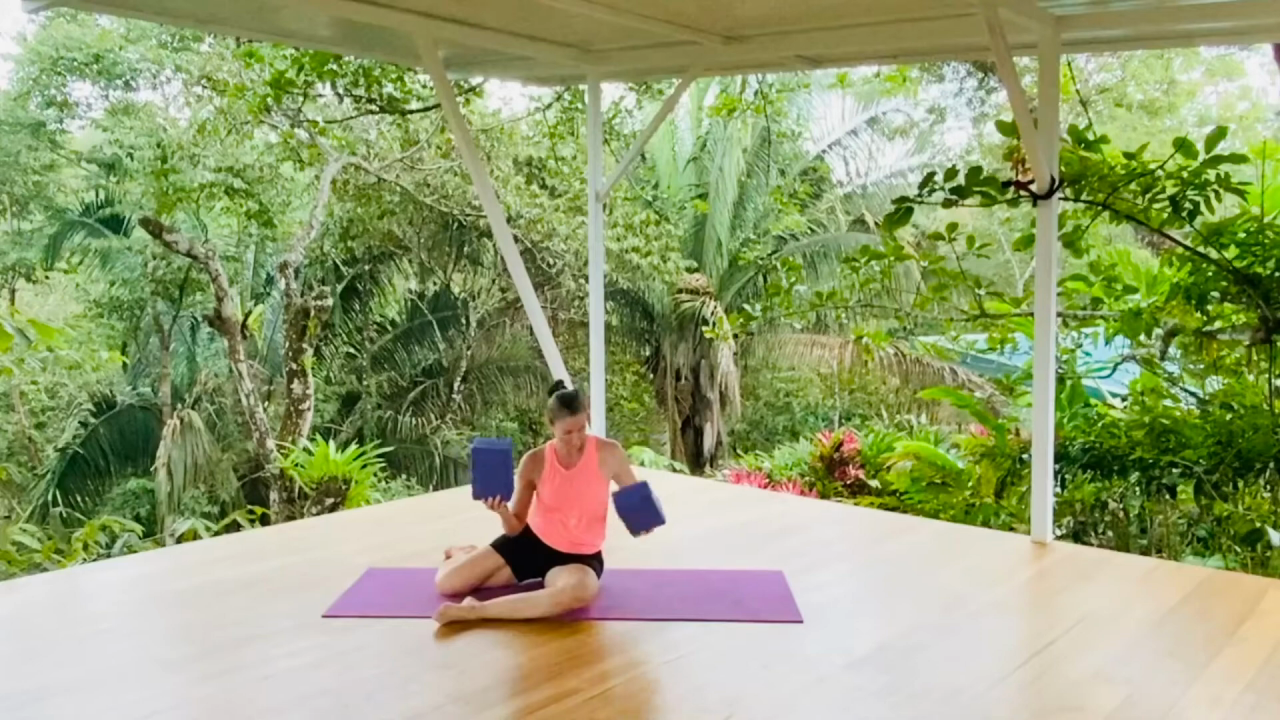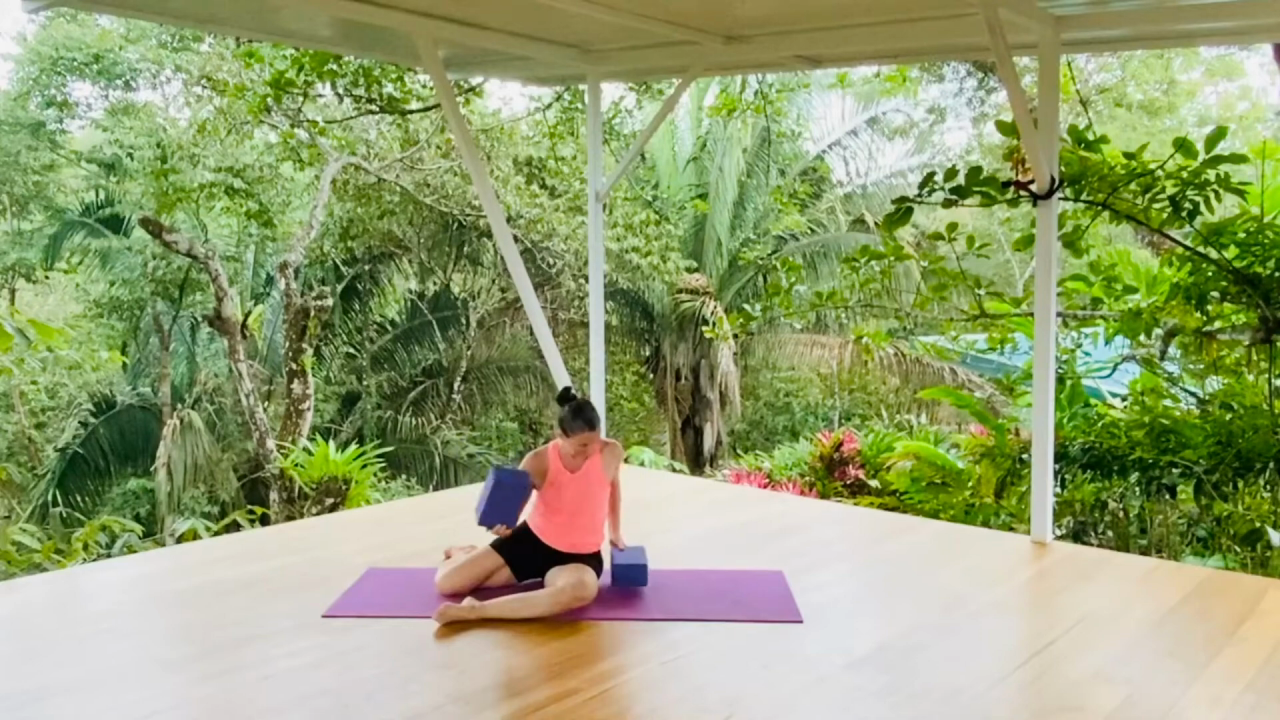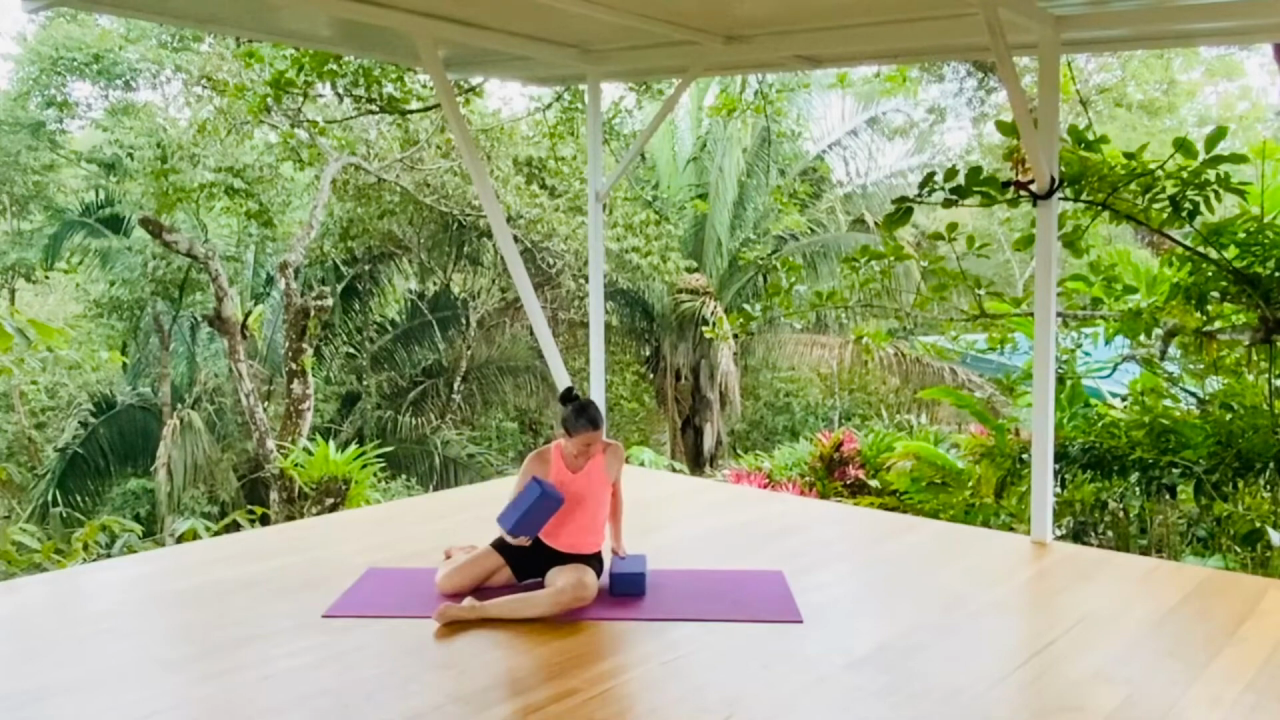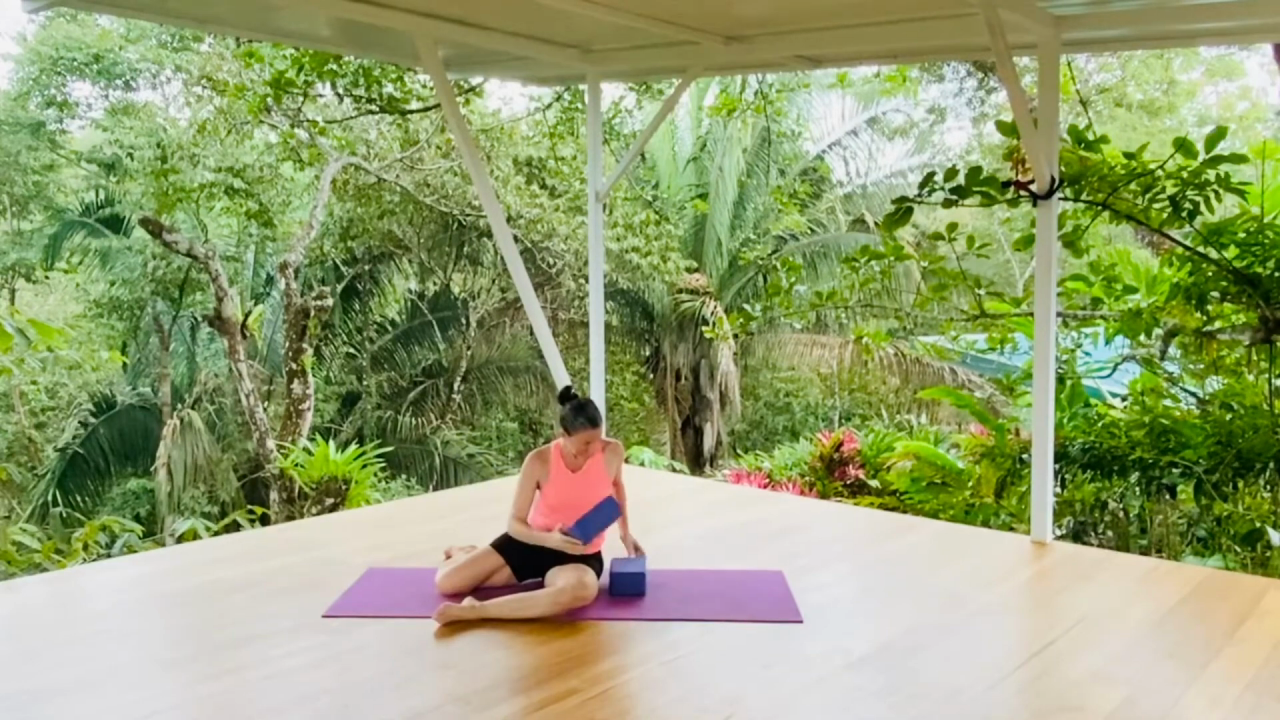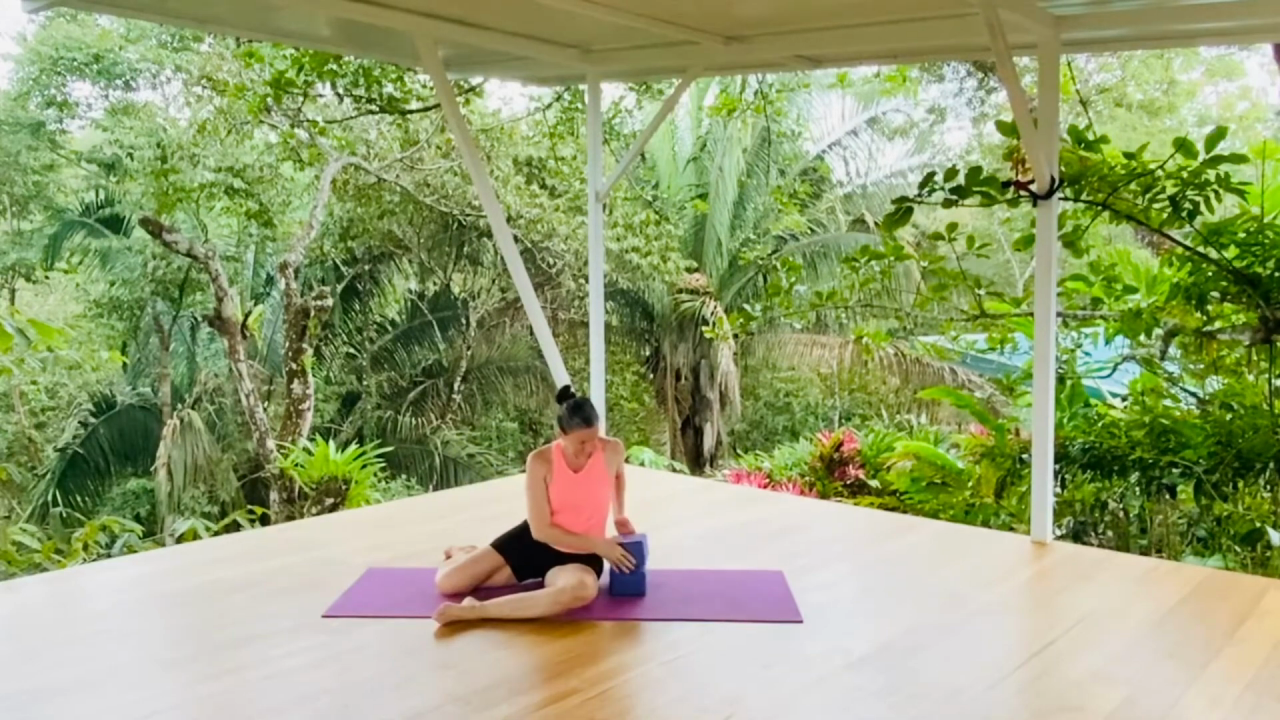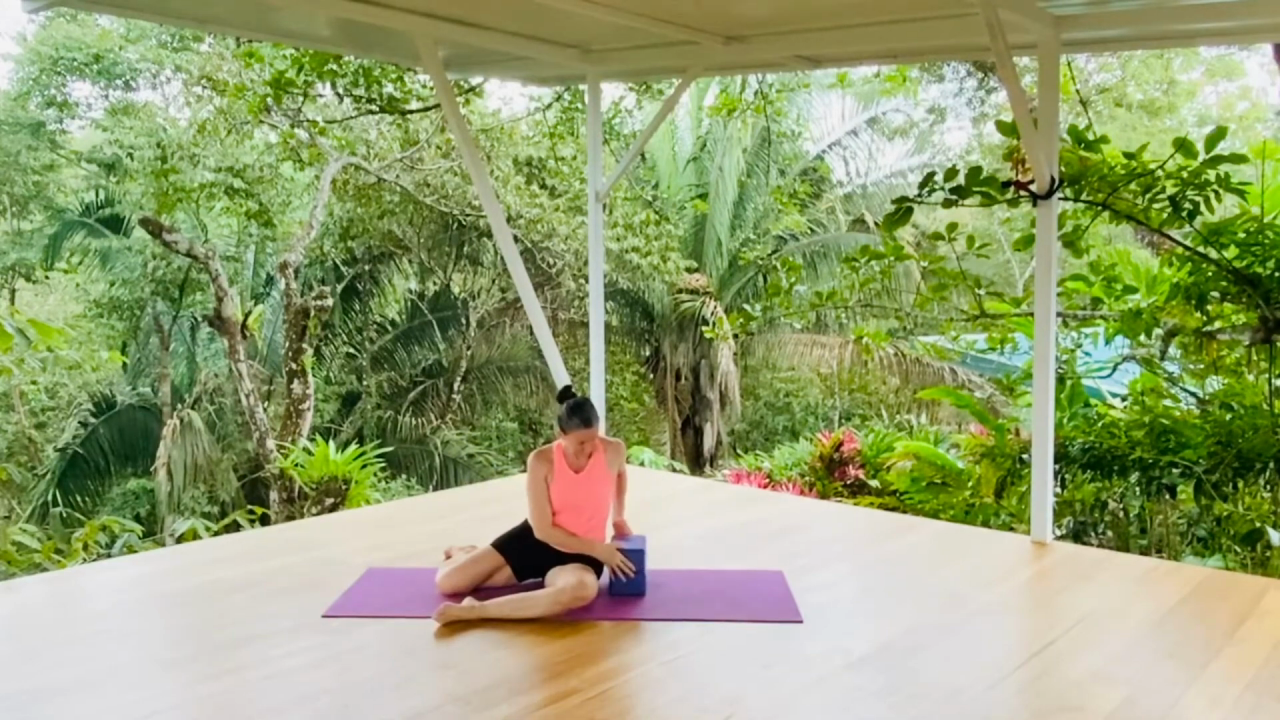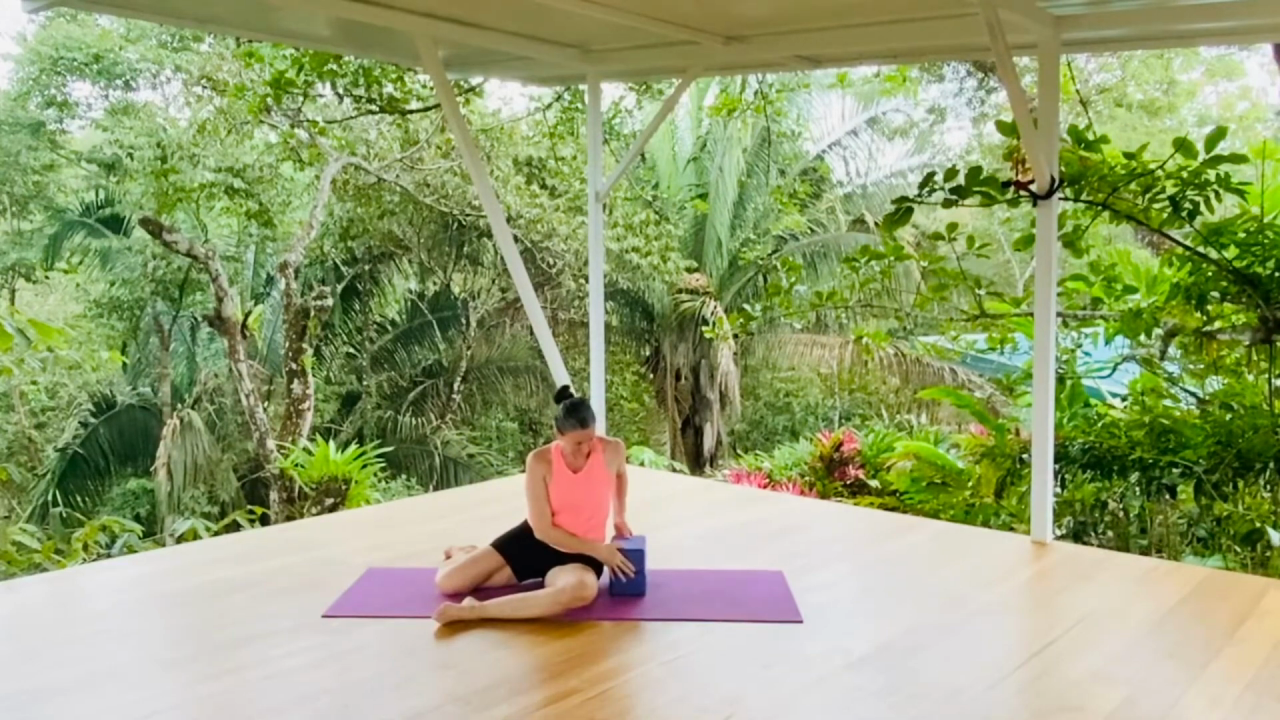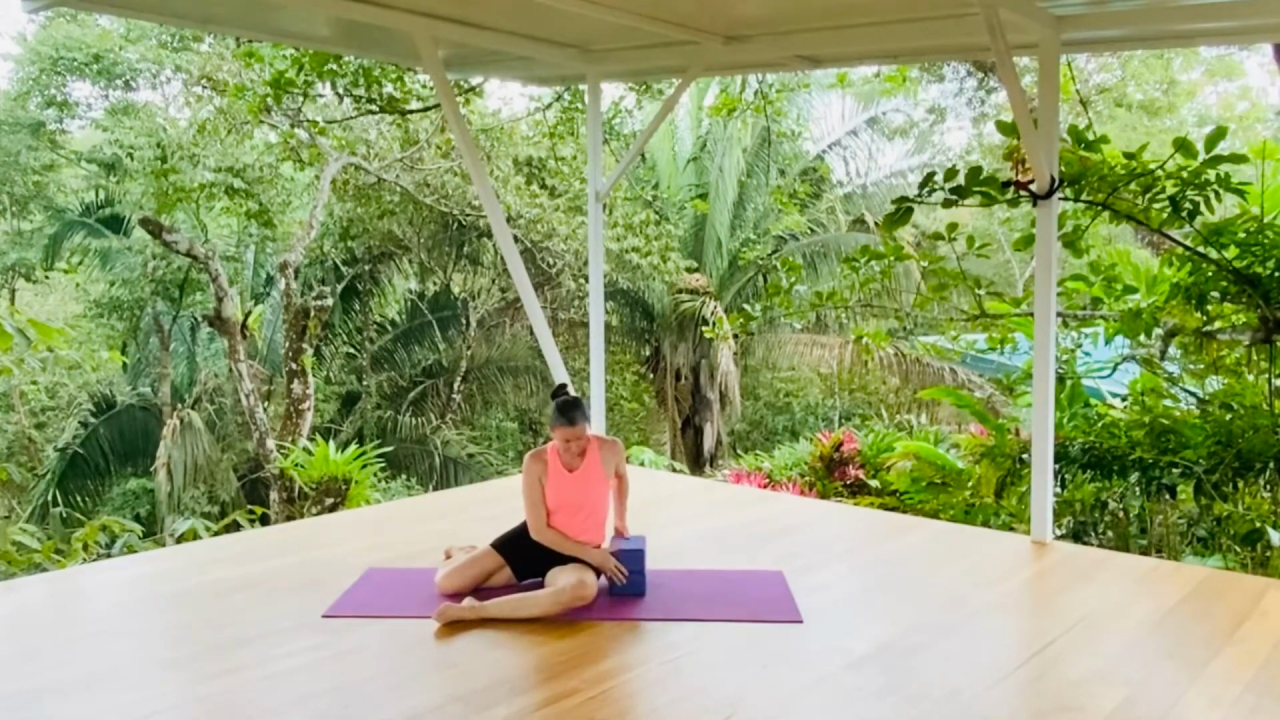
dt=0.4s
person 1, frame 1
left shoulder: (609, 453)
right shoulder: (534, 462)
right elbow: (515, 527)
right wrist: (503, 513)
left hip: (579, 556)
right hip: (532, 541)
left knee: (579, 592)
right knee: (447, 583)
left ankle: (476, 610)
right ankle: (469, 554)
person 1, frame 2
left shoulder: (611, 453)
right shoulder: (537, 462)
left wrist: (615, 531)
right wrist: (499, 526)
left hip: (579, 556)
right hip: (532, 540)
left knee: (580, 590)
right knee: (446, 582)
left ankle: (476, 610)
right ankle: (468, 553)
person 1, frame 3
left shoulder: (613, 454)
right shoulder: (539, 462)
left wrist: (617, 540)
right wrist: (511, 534)
left hip: (580, 557)
right hip: (534, 542)
left knee: (581, 590)
right knee: (446, 582)
left ankle: (476, 610)
right ankle: (469, 554)
person 1, frame 4
left shoulder: (612, 452)
right shoulder: (538, 461)
right elbow: (514, 524)
left wrist: (625, 532)
right wrist: (550, 539)
left hip: (580, 555)
right hip: (533, 542)
left knee: (581, 590)
right knee: (447, 582)
left ankle: (476, 610)
right ankle: (468, 554)
person 1, frame 5
left shoulder: (612, 450)
right shoulder: (540, 462)
right elbow: (541, 530)
left wrist: (619, 516)
right wrist: (598, 545)
left hip: (580, 556)
right hip: (533, 542)
left knee: (582, 590)
right knee: (447, 582)
left ankle: (477, 610)
right ankle: (468, 554)
person 1, frame 6
left shoulder: (614, 450)
right shoulder: (541, 461)
right elbow: (543, 530)
left wrist: (619, 517)
right wrist: (598, 549)
left hip: (579, 556)
right hip: (534, 540)
left knee: (581, 590)
right knee: (447, 582)
left ankle: (476, 610)
right ankle: (468, 554)
person 1, frame 7
left shoulder: (613, 450)
right shoulder: (539, 462)
right elbow: (543, 530)
left wrist: (620, 518)
right wrist: (599, 550)
left hip: (579, 556)
right hip: (533, 540)
left knee: (582, 590)
right knee: (447, 582)
left ankle: (476, 610)
right ankle: (468, 554)
person 1, frame 8
left shoulder: (610, 449)
right shoulder: (536, 462)
left elbow: (621, 476)
right elbow: (539, 530)
left wrist: (620, 520)
right wrist: (592, 554)
left hip: (579, 556)
right hip: (534, 541)
left knee: (582, 589)
right knee: (447, 582)
left ankle: (476, 610)
right ankle: (467, 553)
